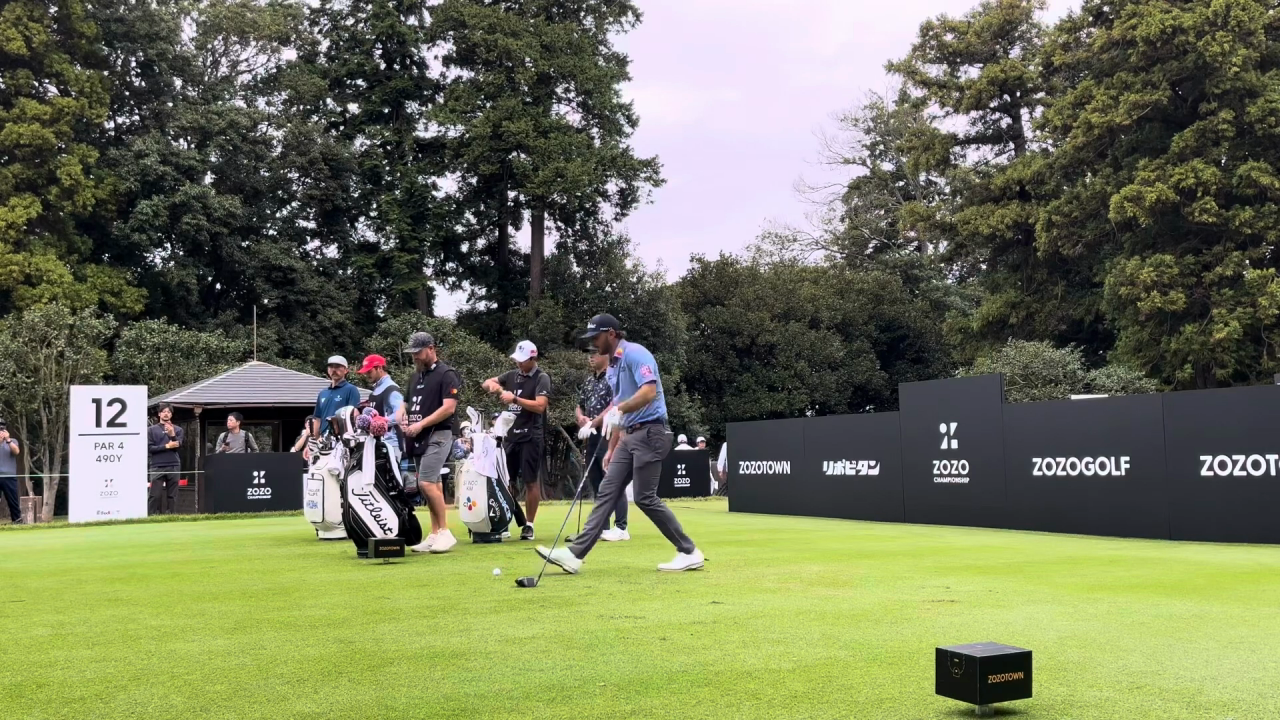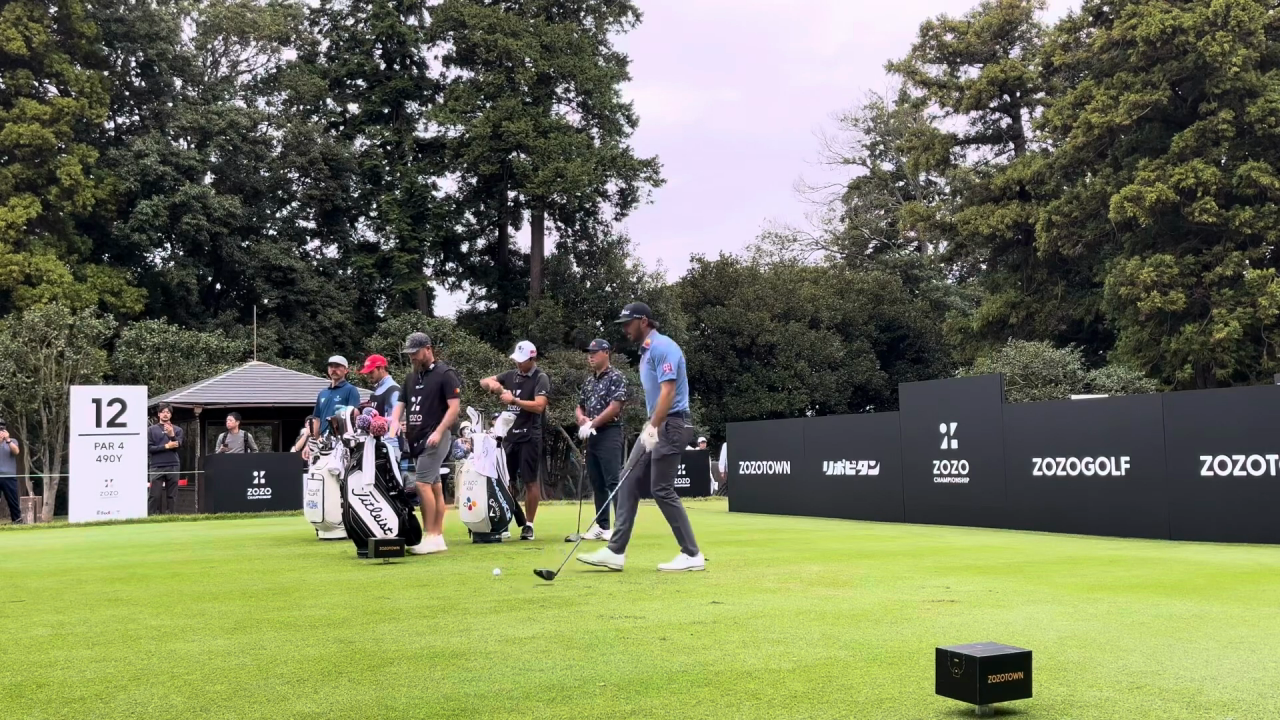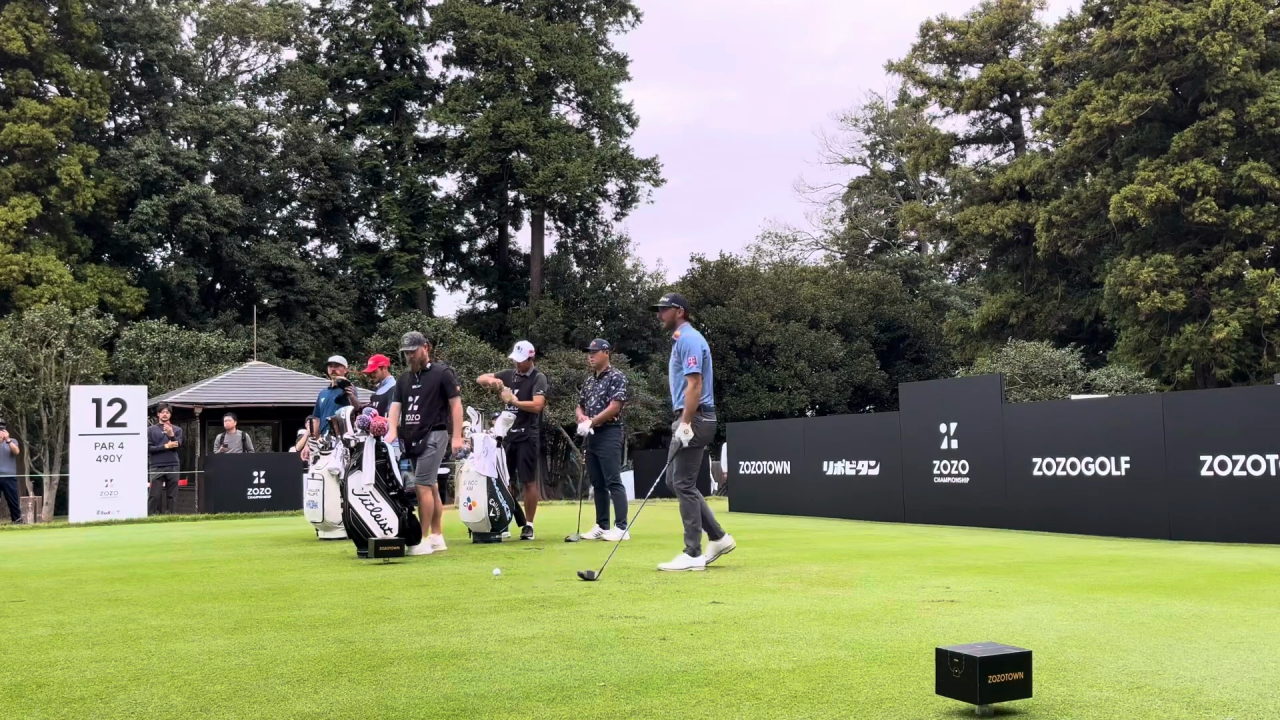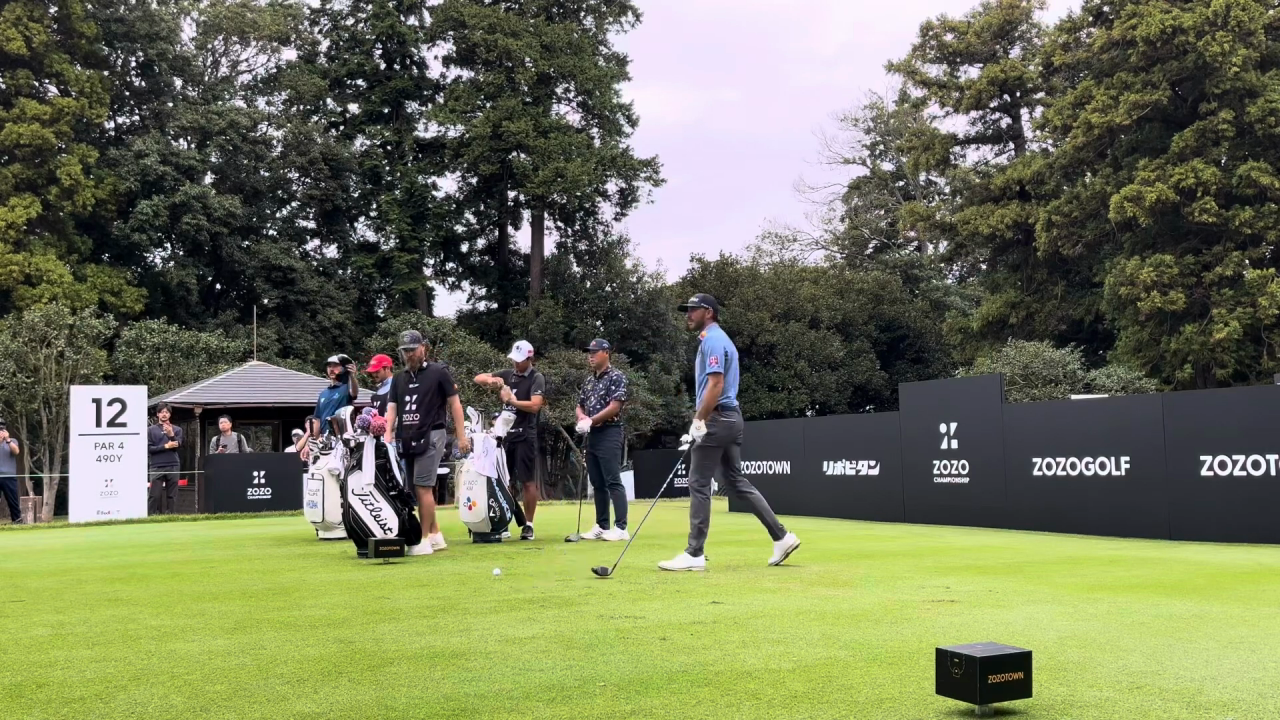
dt=0.2s
person 1, frame 1
left shoulder: (636, 353)
right shoulder: (614, 366)
left elbow: (650, 390)
left wrist: (618, 410)
right wrist: (610, 449)
left hip: (650, 432)
right hip: (630, 435)
left knee: (644, 497)
right knee: (608, 491)
left ankle: (689, 553)
right ankle: (575, 553)
person 1, frame 2
left shoulder: (663, 348)
right shoulder: (646, 351)
left elbow: (669, 391)
left wrist: (653, 426)
right wrist: (650, 428)
left hip: (672, 426)
right hip: (656, 427)
left knee: (662, 491)
right knee: (629, 484)
left ankle: (692, 555)
right ankle: (615, 551)
person 1, frame 3
left shoulder: (689, 340)
right shoulder: (681, 340)
left elbow: (695, 384)
left wrist: (685, 424)
right wrist: (683, 423)
left hip: (694, 420)
right hip: (690, 420)
left knee: (683, 486)
right knee: (683, 483)
left ankle: (693, 554)
right ankle: (718, 538)
person 1, frame 4
left shoulder: (712, 340)
right shoulder: (715, 340)
left elbow: (715, 384)
left wrist: (698, 419)
left hip: (717, 419)
right hip: (730, 418)
left knee: (699, 485)
right knee: (737, 483)
left ankle: (694, 554)
right ankle: (782, 536)
person 2, frame 1
left shoulder: (446, 374)
right shoulder: (415, 377)
left elbow: (449, 408)
right elbow: (407, 403)
left wrist: (421, 424)
right wrist: (401, 414)
left hip: (437, 436)
right hip: (418, 439)
left knee: (427, 484)
right knee: (433, 487)
left ankle: (445, 533)
right ankle: (436, 535)
person 2, frame 2
left shoulder: (445, 374)
right shoulder: (411, 378)
left elbow: (454, 407)
right elbow: (400, 405)
left wrist: (439, 432)
right wrist: (394, 425)
left hip: (436, 438)
right hip: (416, 438)
left knee: (423, 484)
right knee: (434, 487)
left ankle: (429, 537)
right ankle: (437, 537)
person 2, frame 3
left shoulder: (442, 373)
right shoulder: (404, 378)
left elbow: (456, 405)
right elbow: (396, 406)
left wrist: (456, 436)
right wrist: (392, 431)
left hip: (433, 436)
right hip: (411, 438)
left knee: (423, 487)
right knee: (431, 489)
left ankle: (424, 540)
right ankle: (436, 537)
person 2, frame 4
left shoulder: (438, 372)
right shoulder: (399, 378)
left elbow: (454, 403)
right elbow: (392, 407)
left wrist: (461, 435)
right wrist: (388, 433)
left hip: (430, 437)
right hip: (406, 439)
left knee: (423, 488)
right knee: (416, 489)
left ankle: (425, 540)
right ankle: (435, 535)
person 3, frame 1
right shoulder: (588, 381)
right elbow: (579, 407)
left wrist: (592, 424)
right wrist: (582, 418)
right hip: (591, 436)
right knee: (596, 483)
left ankle: (621, 527)
person 3, frame 2
left shoulder: (616, 377)
right shoulder: (589, 381)
left elbow: (614, 407)
right elbow: (579, 407)
left wrist: (591, 424)
right wrist: (582, 419)
left hip: (609, 434)
right hip: (592, 436)
left knee: (613, 482)
right knee: (597, 484)
right ankle: (601, 526)
person 3, frame 3
left shoulder: (616, 377)
right shoulder: (589, 381)
left elbow: (614, 407)
right elbow: (579, 407)
left wrist: (590, 422)
right wrist: (581, 418)
left hip: (609, 435)
right hip: (592, 436)
left knee: (613, 482)
right knee: (597, 484)
left ankle: (621, 527)
right ankle: (602, 526)
person 3, frame 4
left shoulder: (616, 377)
right shoulder: (589, 381)
left elbow: (614, 407)
right elbow: (579, 406)
left wrist: (590, 420)
right wrist: (581, 417)
left hip: (609, 434)
right hip: (592, 435)
left knee: (613, 481)
right knee: (597, 484)
left ankle: (621, 527)
right ankle: (601, 526)
person 4, frame 1
left shoulder: (541, 378)
right shoulder: (512, 375)
left elbow: (540, 406)
right elbow: (486, 383)
left wrist: (515, 399)
right wrist: (492, 384)
left hip: (531, 437)
right hip: (511, 435)
left knee: (531, 482)
right knee: (507, 481)
left ankle: (529, 525)
person 4, frame 2
left shoulder: (540, 378)
right shoulder: (511, 375)
left elbow: (539, 406)
right elbow: (483, 382)
left wrist: (514, 400)
right wrist: (492, 383)
left hip: (529, 437)
right hip: (509, 435)
left knee: (530, 482)
left ankle: (529, 525)
person 4, frame 3
left shoulder: (538, 378)
right shoulder: (509, 374)
left elbow: (537, 405)
right elbow: (480, 379)
left wrist: (513, 401)
right wrist: (491, 380)
left hip: (527, 436)
right hip: (507, 435)
left knee: (529, 482)
left ankle: (529, 525)
person 4, frame 4
left shoulder: (536, 378)
right shoulder: (507, 374)
left elbow: (535, 406)
right elbow: (478, 379)
left wrist: (511, 401)
right wrist: (491, 380)
left hip: (525, 436)
right hip: (505, 435)
left knee: (527, 482)
left ankle: (529, 525)
